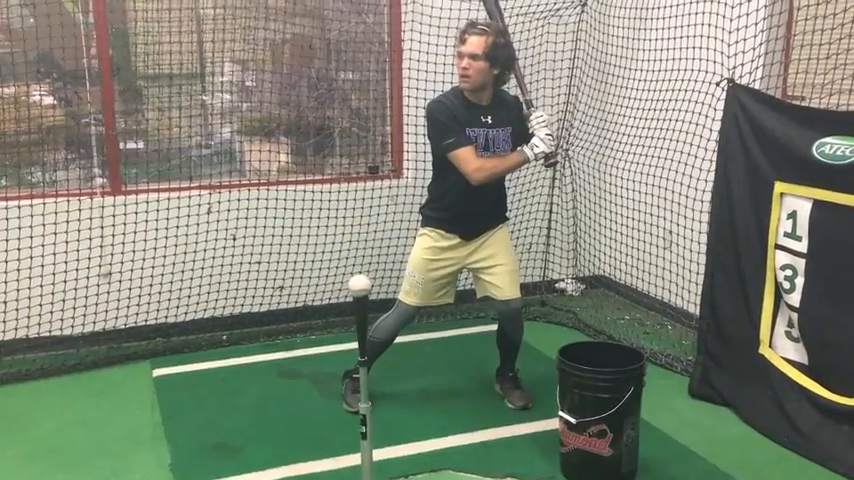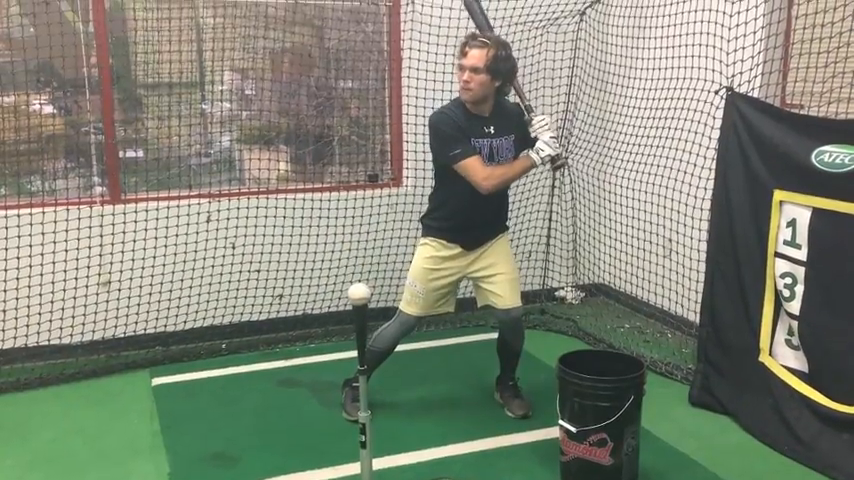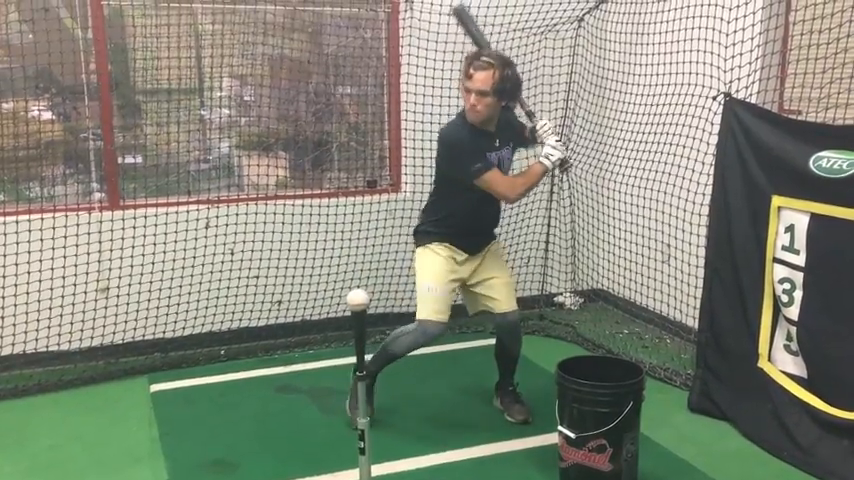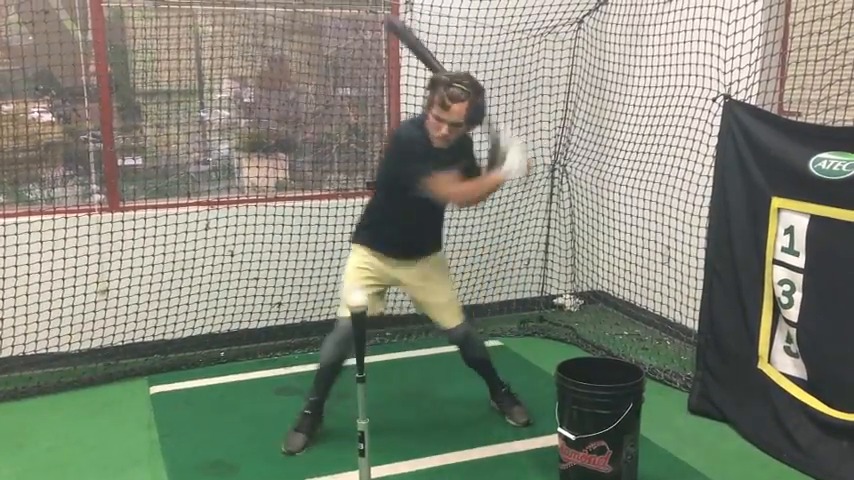
dt=0.4s
person 1, frame 1
left shoulder: (511, 107)
right shoulder: (442, 109)
left elbow: (527, 155)
right elbow: (475, 171)
left wrist: (540, 136)
right wrist: (529, 152)
left hip: (491, 229)
right hip: (442, 231)
left knee: (511, 306)
right knee: (405, 311)
left ankle: (507, 375)
right ankle: (356, 375)
person 1, frame 2
left shoulder: (512, 115)
right shoulder: (445, 121)
left elbow: (545, 155)
right elbow: (485, 180)
left wrist: (544, 139)
right wrist: (535, 156)
left hip: (491, 239)
right hip: (443, 241)
left knee: (511, 315)
right knee: (405, 320)
left ankle: (506, 384)
right ankle: (355, 384)
person 1, frame 3
left shoulder: (507, 123)
right shoulder: (456, 138)
left elbow: (525, 136)
right elbow: (510, 191)
left wrist: (543, 135)
right wrist: (548, 157)
left hip: (483, 244)
right hip: (440, 242)
left knee: (509, 318)
right knee: (430, 328)
left ankle: (505, 389)
right ankle: (371, 373)
person 1, frame 4
left shoulder: (462, 145)
right shoulder: (408, 136)
left elbow: (471, 189)
right elbow: (458, 195)
left wrist: (496, 168)
right wrist: (506, 173)
left hip: (418, 257)
right hip: (370, 249)
left knee: (457, 329)
right knee: (346, 332)
left ankle: (499, 390)
right ankle: (311, 414)
